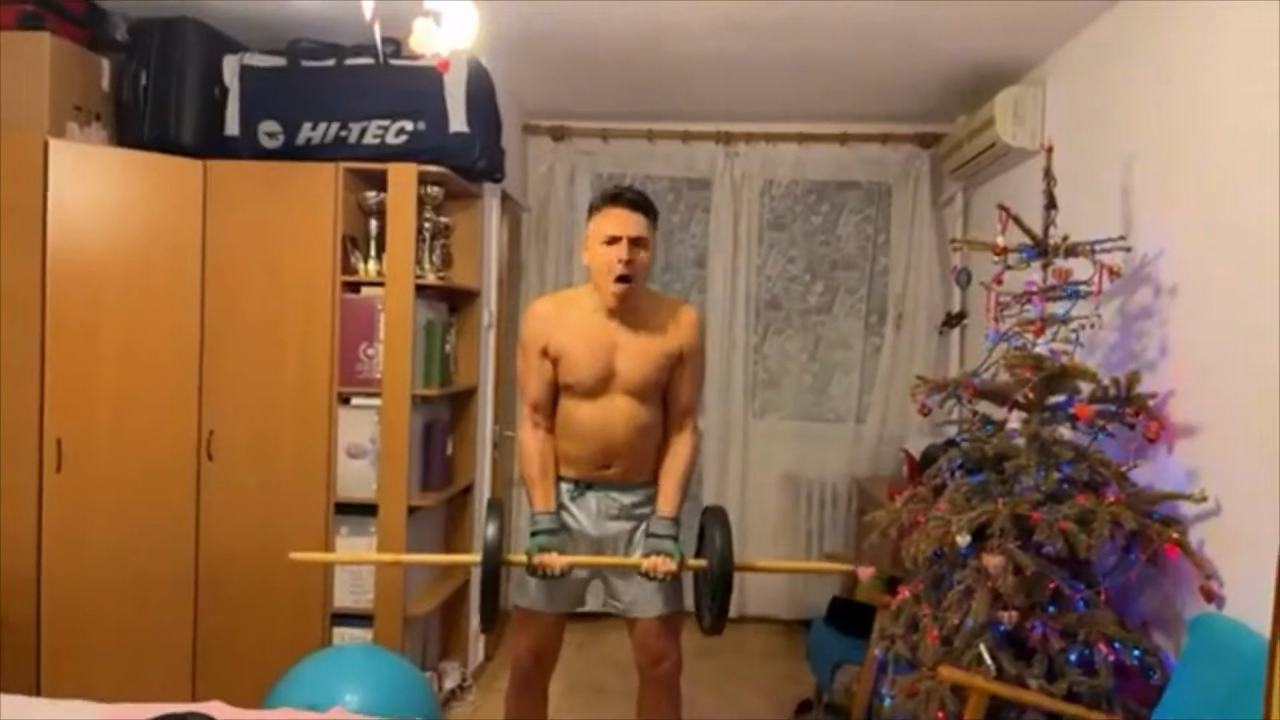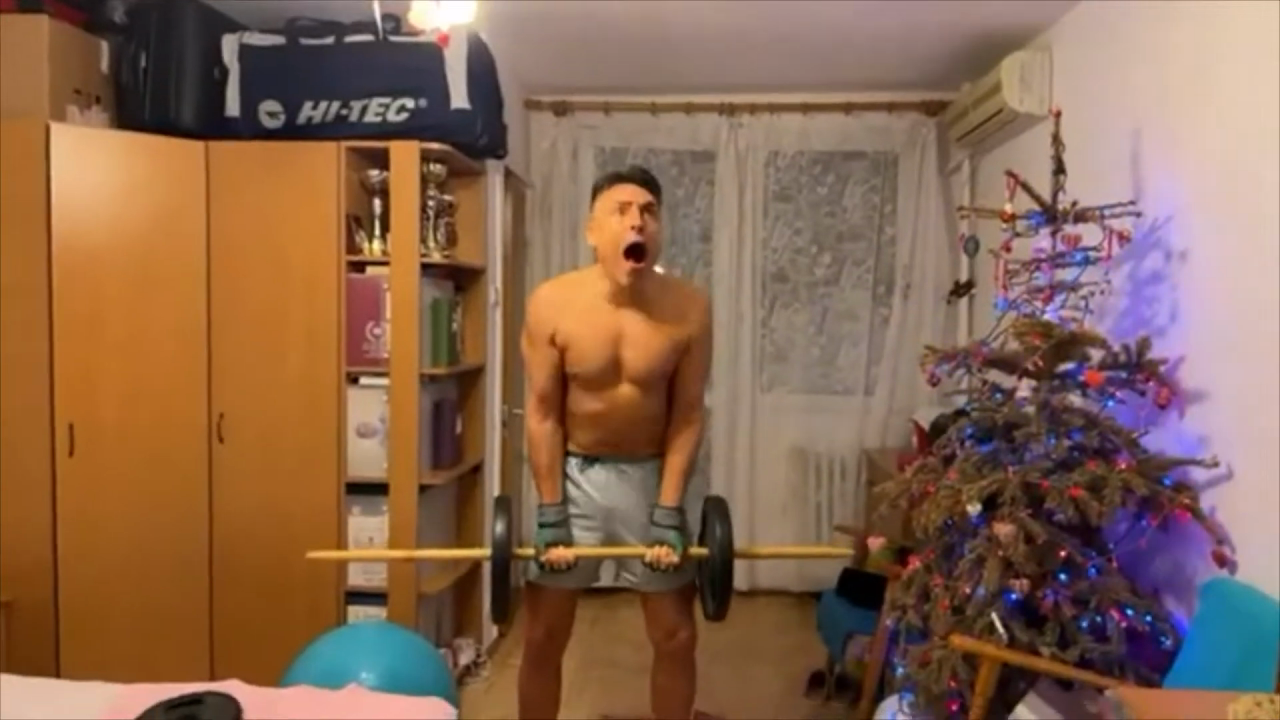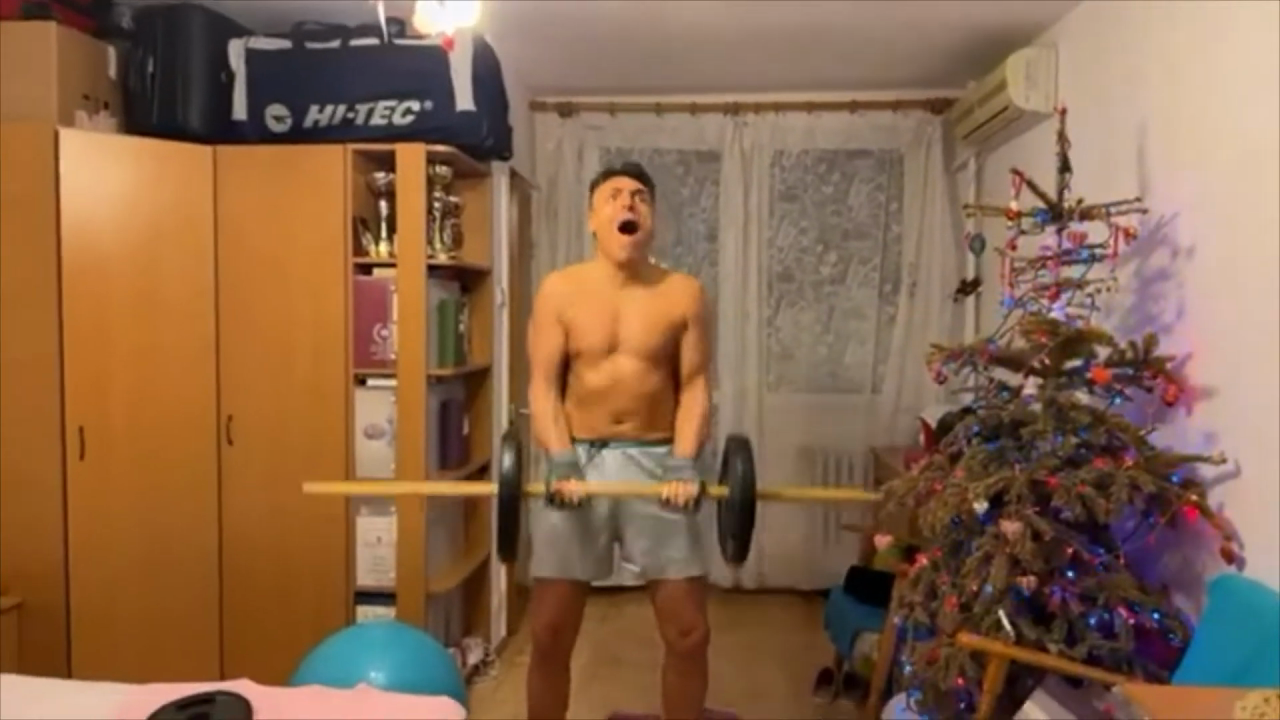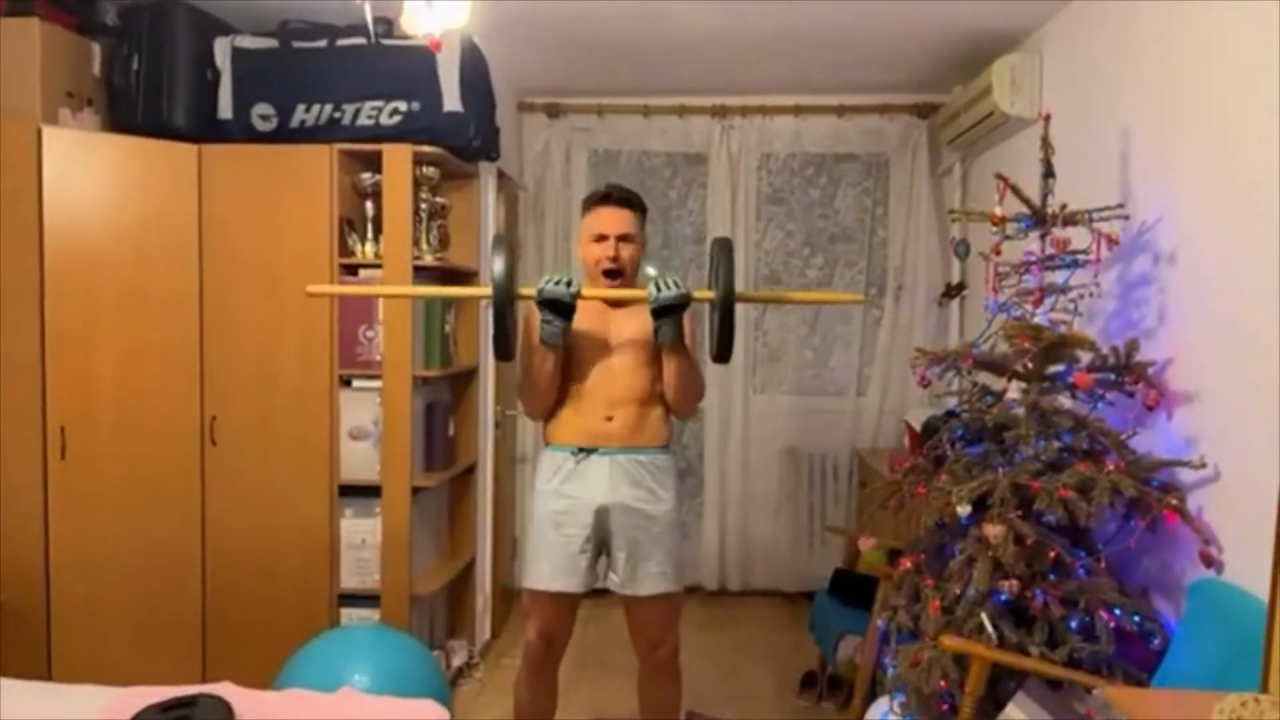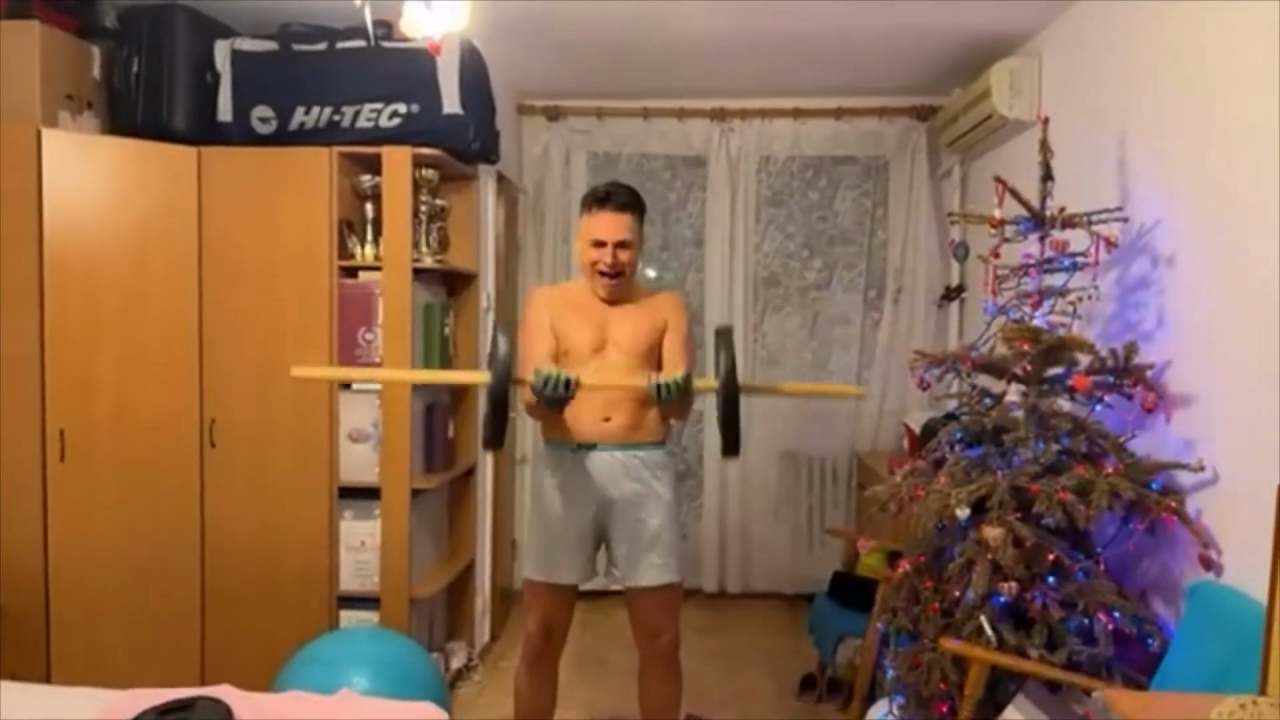
dt=0.5s
person 1, frame 1
left shoulder: (681, 324)
right shoulder: (546, 317)
left elbow: (682, 429)
right elbow: (535, 425)
left wrist: (666, 524)
right wrist: (544, 522)
left hip: (641, 505)
right hip: (565, 499)
left knee: (661, 662)
right knee: (529, 661)
person 1, frame 2
left shoulder: (689, 307)
right shoulder: (552, 303)
left elbow: (687, 416)
right elbow: (542, 414)
left wrist: (669, 513)
right wrist: (550, 517)
left hip: (648, 476)
right hip: (574, 474)
left knee: (676, 637)
right knee: (542, 637)
person 1, frame 3
left shoulder: (683, 291)
right shoulder: (559, 288)
left elbow: (695, 384)
right elbow: (543, 385)
left wrist: (685, 466)
right wrist: (560, 466)
left hip: (655, 464)
right hip: (581, 464)
left knee: (689, 633)
right knee: (549, 633)
person 1, frame 4
left shoulder: (661, 305)
right shoulder: (549, 304)
left elbow: (686, 404)
right elbow: (535, 404)
left wrist: (672, 327)
right wrist: (551, 326)
left hip: (644, 478)
right hip: (564, 477)
left knee: (660, 647)
right knee: (540, 643)
person 1, frame 5
left shoulder: (665, 306)
right shoulder: (548, 302)
left elbow: (679, 391)
right elbow: (533, 389)
left wrist: (676, 392)
right wrist: (544, 392)
left hip: (644, 472)
right hip: (567, 469)
left knee: (660, 638)
right knee: (542, 635)
